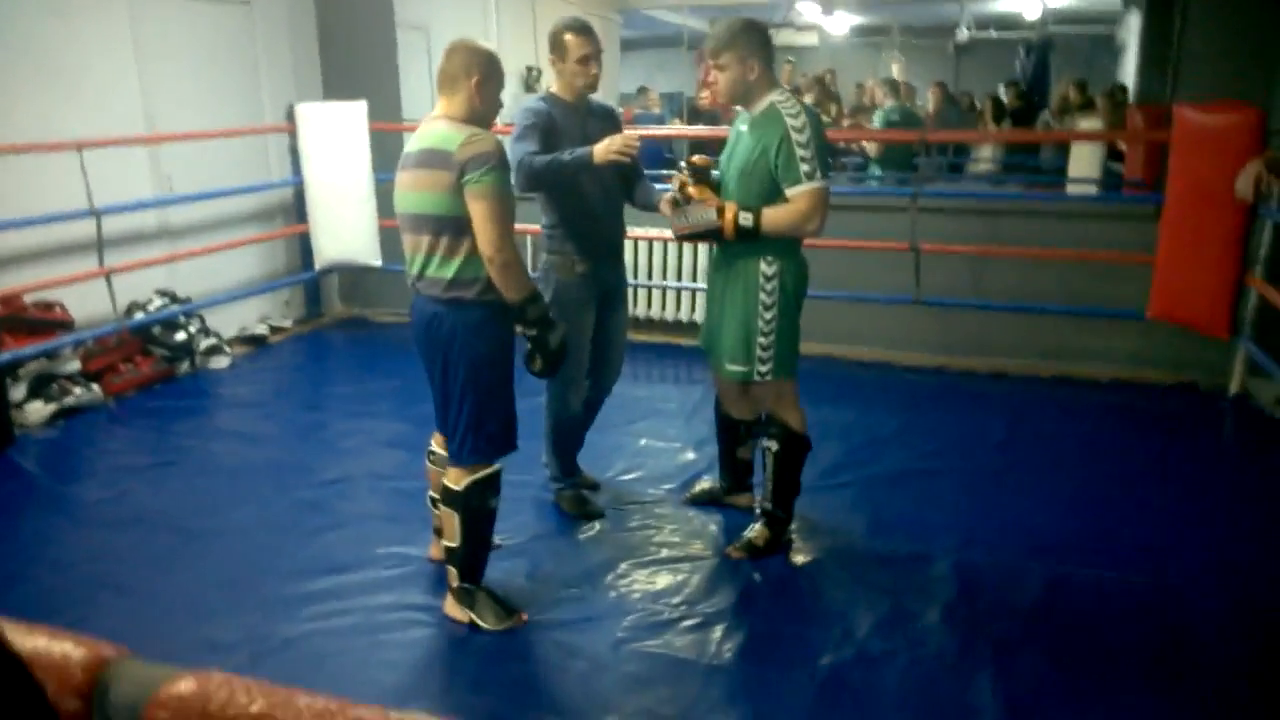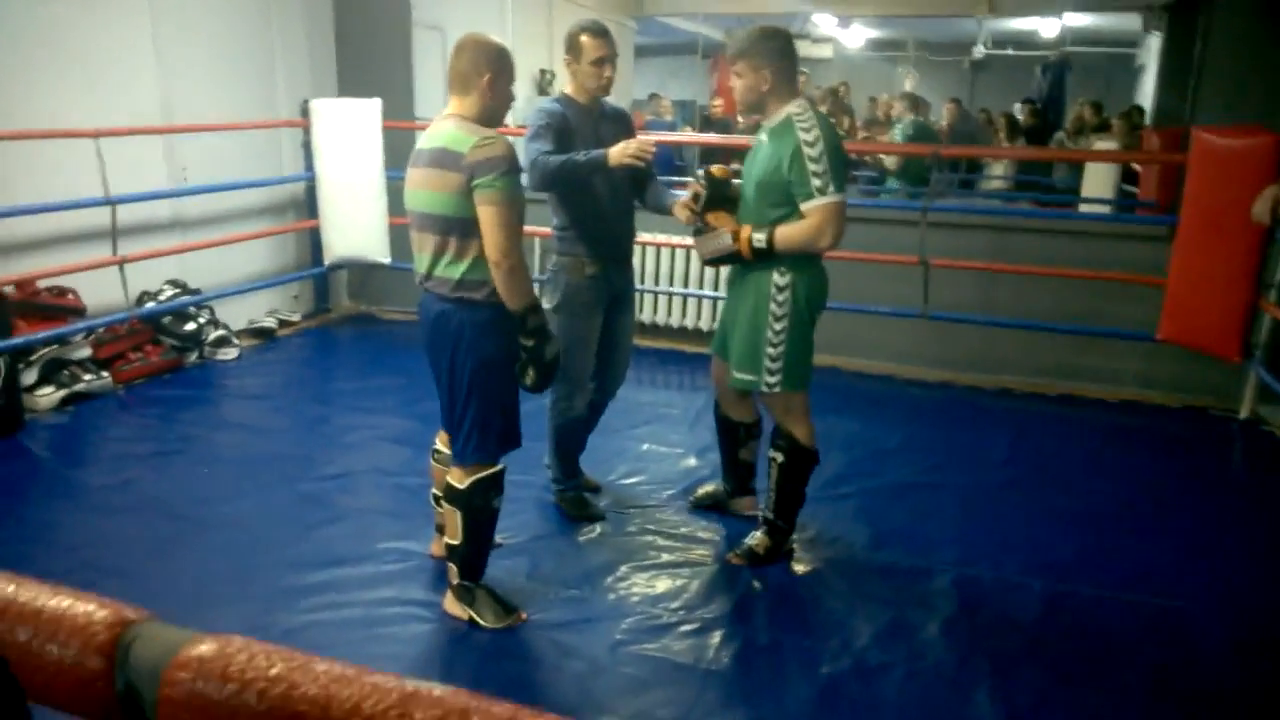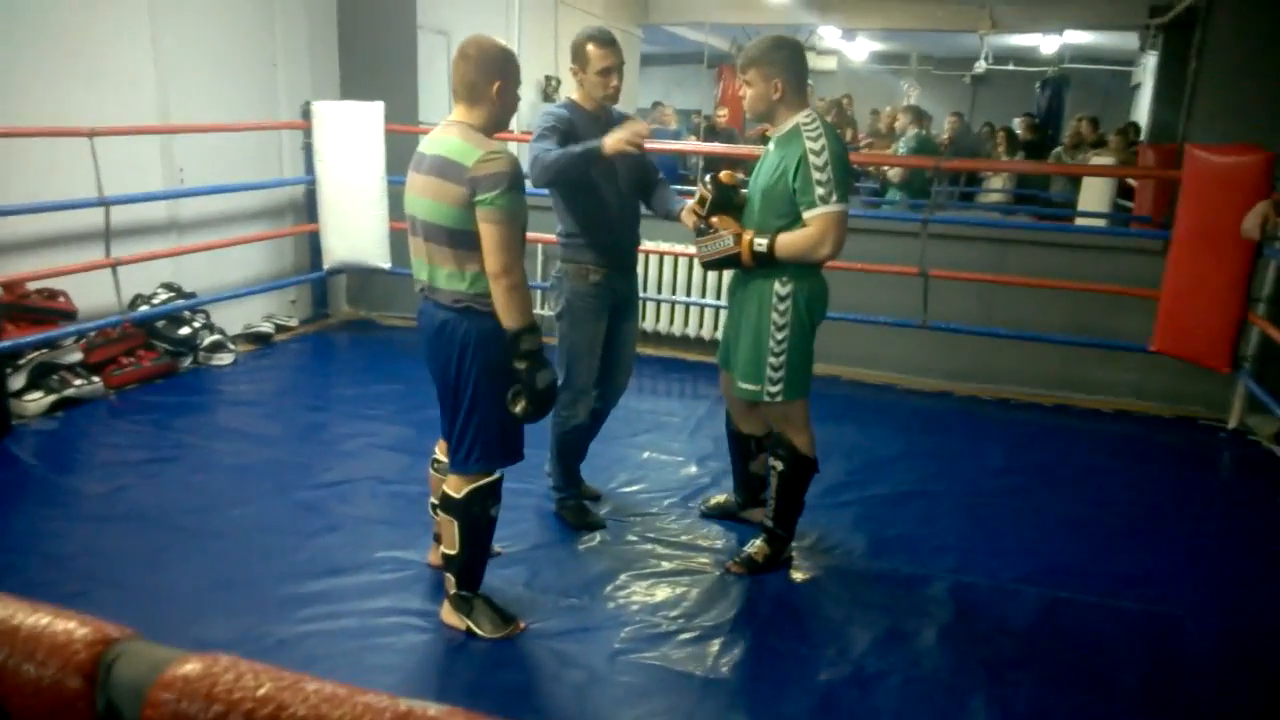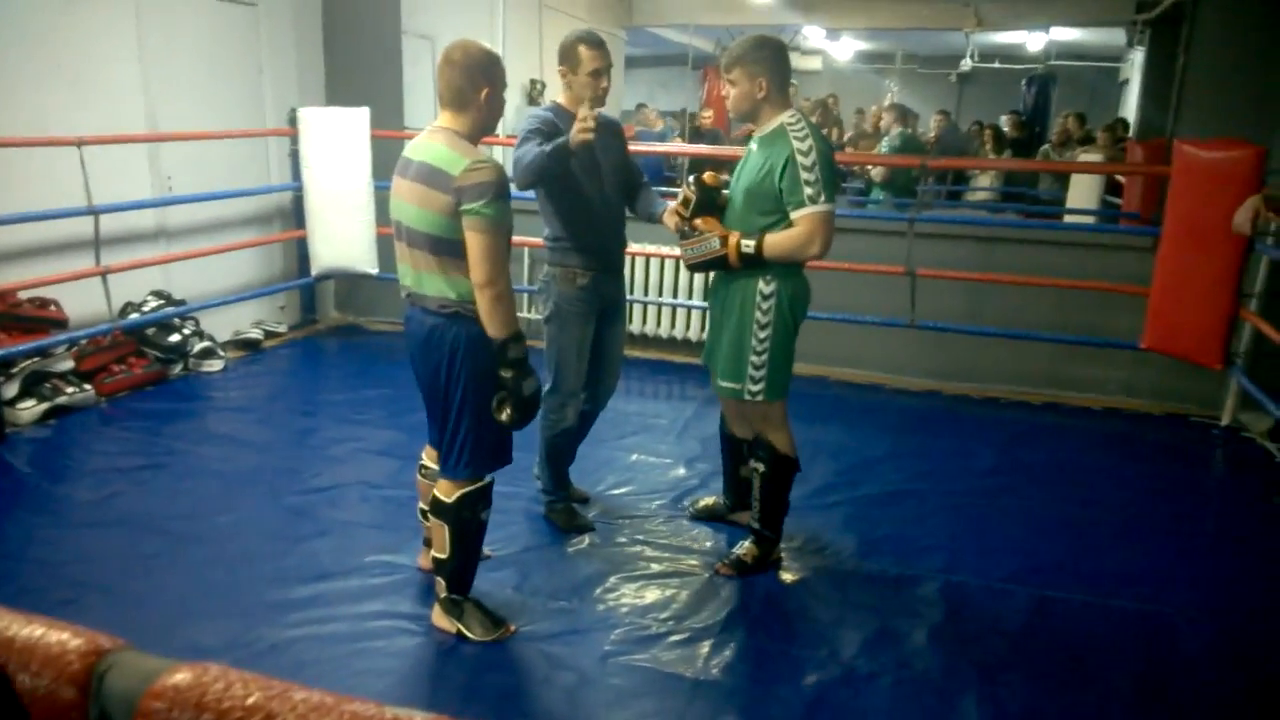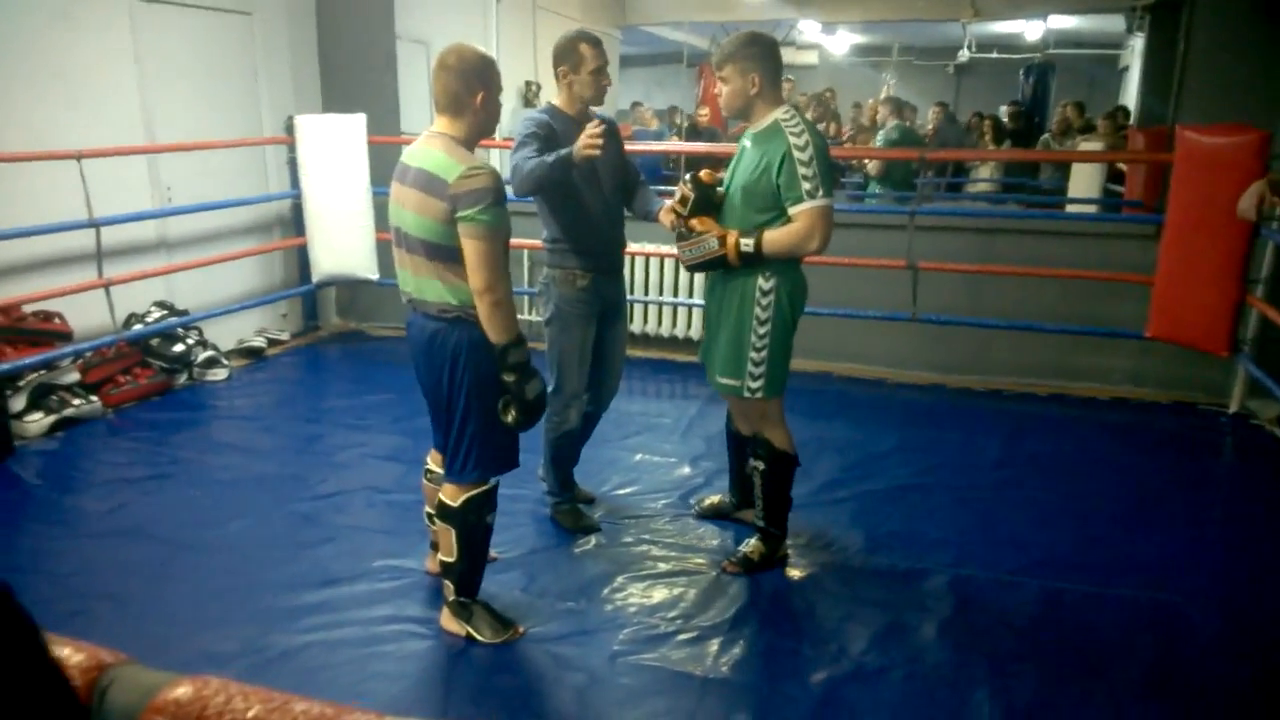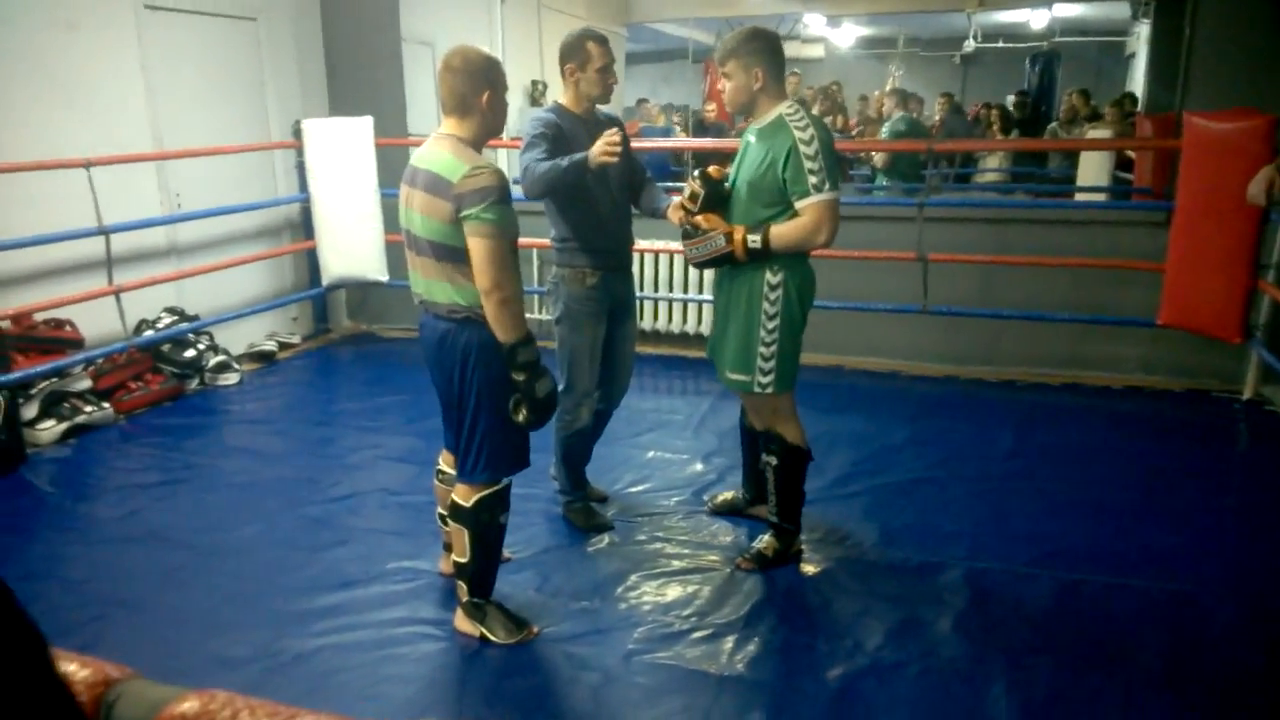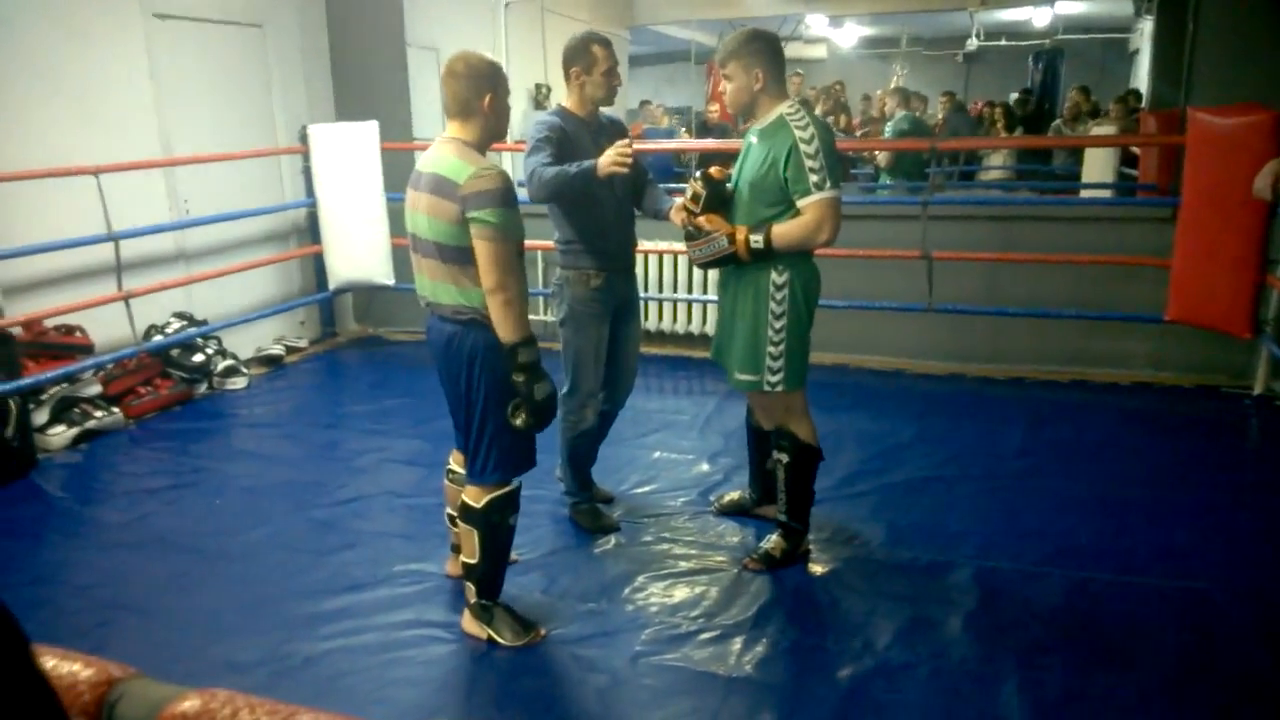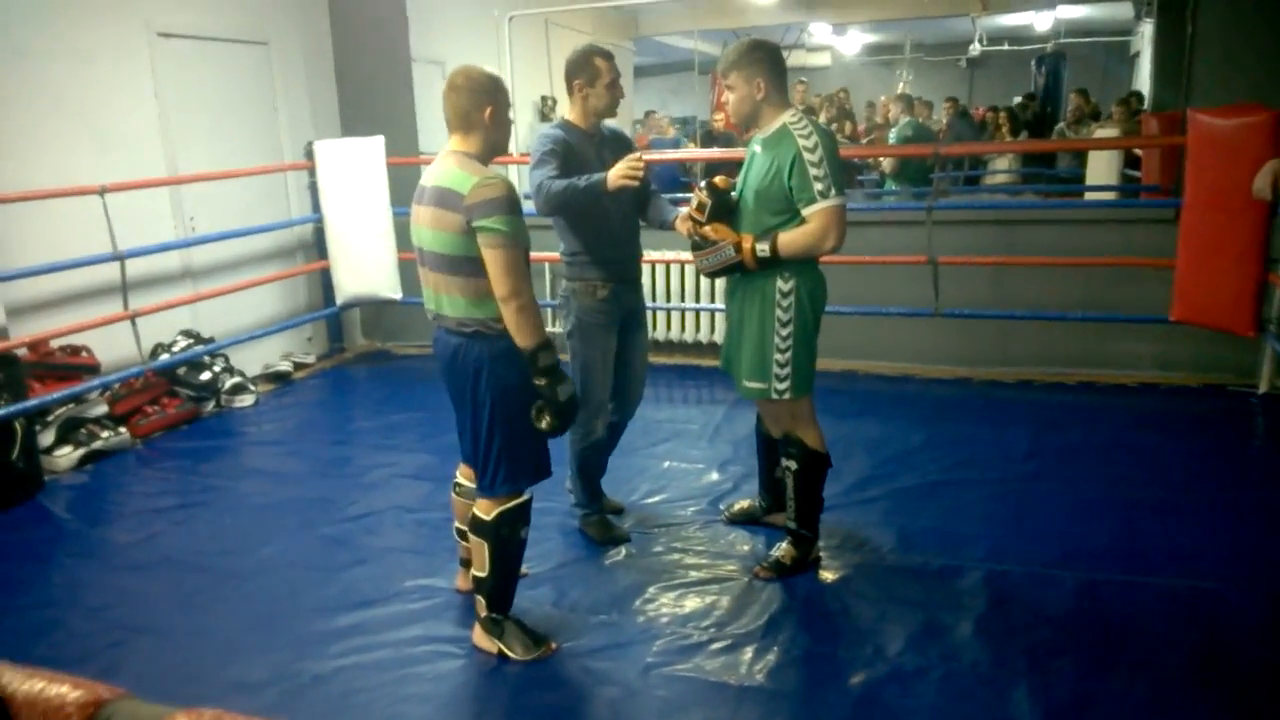
dt=0.2s
person 1, frame 1
left shoulder: (412, 149)
right shoulder: (477, 147)
right elbow: (497, 252)
right wrist: (537, 315)
left hip: (427, 307)
right hip: (469, 316)
left knee: (449, 431)
right knee: (478, 453)
left ankle: (443, 537)
right ankle: (464, 591)
person 1, frame 2
left shoulder: (425, 144)
right shoulder: (488, 148)
right elbow: (503, 257)
right wrist: (534, 328)
left hip: (435, 305)
right hip: (476, 316)
left knee: (455, 428)
right knee: (480, 452)
left ankle: (446, 534)
right ankle: (464, 588)
person 1, frame 3
left shoulder: (426, 148)
right shoulder: (493, 163)
right elbow: (504, 274)
right wrist: (529, 353)
left hip: (434, 313)
right hip: (476, 326)
left knee: (453, 437)
right knee: (479, 461)
left ankle: (444, 542)
right ankle: (461, 599)
person 1, frame 4
left shoulder: (412, 153)
right shoulder: (479, 172)
right elbow: (489, 284)
right wrist: (515, 363)
left hip: (420, 319)
right hip: (462, 332)
left knee: (441, 443)
right knee: (467, 467)
left ankle: (434, 547)
right ankle: (452, 601)
person 1, frame 5
left shoulder: (409, 159)
right shoulder: (473, 177)
right elbow: (488, 290)
right wrist: (519, 367)
left hip: (422, 325)
right hip: (463, 336)
left knee: (445, 447)
right knee: (473, 470)
left ankle: (441, 550)
right ankle: (460, 605)
person 1, frame 6
left shoulder: (419, 161)
right shoulder: (479, 177)
right elbow: (495, 288)
right wrist: (529, 364)
left hip: (435, 325)
right hip: (474, 336)
left knee: (458, 448)
right knee: (485, 470)
left ankle: (455, 550)
right ankle: (474, 605)
person 1, frame 7
left shoulder: (425, 165)
right shoulder: (483, 177)
right elbow: (500, 289)
right wrist: (527, 366)
left hip: (443, 326)
right hip: (480, 337)
left knee: (468, 447)
right knee: (496, 471)
left ankle: (461, 551)
right ankle: (481, 607)
person 1, frame 8
left shoulder: (430, 178)
right shoulder: (487, 187)
right elbow: (512, 295)
right wrist: (547, 369)
left hip: (449, 339)
right hip: (489, 349)
left knee: (476, 462)
right knee: (505, 483)
left ankle: (472, 567)
right ankle: (492, 620)
person 2, frame 1
left shoulder: (791, 122)
right shoulder: (747, 117)
left elbow: (810, 215)
left wrist: (729, 220)
right wrist: (705, 191)
left hip: (767, 274)
right hip: (732, 267)
left knee: (774, 396)
right knee: (730, 381)
left ankle: (776, 522)
right ankle: (734, 482)
person 2, frame 2
left shoulder: (807, 134)
right shoulder: (774, 128)
left elbow: (825, 231)
left wrist: (745, 240)
right wrist: (723, 202)
left hip: (784, 285)
right hip: (754, 280)
left knee: (786, 405)
right knee: (727, 382)
left ankle: (778, 531)
right ankle: (738, 486)
person 2, frame 3
left shoulder: (814, 144)
right shoulder: (782, 138)
left elbow: (825, 240)
left wrist: (746, 244)
right wrist: (729, 210)
left hip: (784, 294)
right hip: (754, 288)
left knee: (785, 415)
right knee: (737, 395)
left ankle: (778, 539)
right ankle: (748, 497)
person 2, frame 4
left shoulder: (799, 144)
right shoulder: (762, 139)
left elbow: (813, 239)
left wrist: (733, 245)
right wrist: (711, 209)
left hip: (765, 294)
right hip: (736, 287)
left knee: (765, 415)
right knee: (734, 403)
left ankle: (767, 540)
right ankle: (737, 500)
person 2, frame 5
left shoulder: (795, 140)
right shoulder: (753, 136)
left elbow: (813, 233)
left wrist: (732, 244)
right wrist: (704, 207)
left hip: (763, 290)
right hip: (731, 284)
left knee: (763, 411)
right knee: (738, 400)
left ankle: (773, 537)
right ankle: (742, 497)
person 2, frame 6
left shoulder: (799, 134)
right shoulder: (756, 132)
left elbow: (820, 227)
left wrist: (738, 240)
right wrist: (710, 203)
left hip: (772, 285)
right hip: (740, 280)
left knee: (775, 406)
right knee: (751, 396)
left ankle: (786, 533)
right ankle: (755, 493)
person 2, frame 7
left shoulder: (801, 133)
right shoulder: (758, 132)
left elbow: (822, 226)
left wrist: (741, 240)
right wrist: (712, 203)
left hip: (777, 285)
right hip: (745, 279)
left knee: (784, 405)
right knee: (758, 395)
left ankle: (795, 532)
right ankle: (763, 493)
person 2, frame 8
left shoulder: (804, 140)
right shoulder: (761, 141)
left elbow: (827, 233)
left wrist: (747, 248)
right wrist: (716, 213)
left hip: (782, 292)
right hip: (751, 287)
left knee: (792, 412)
right knee: (766, 403)
left ankle: (804, 539)
right ankle: (772, 501)
person 3, frame 1
left shoulder: (606, 115)
right shoulder: (537, 115)
left elbow: (630, 180)
right elbow: (525, 172)
left wrist: (660, 200)
right wrist: (591, 156)
left hip: (611, 262)
right hip: (568, 267)
left knee: (606, 371)
right knee: (570, 378)
left ankle: (565, 458)
right ankle: (564, 480)
person 3, frame 2
left shoulder: (619, 118)
right shoulder: (551, 116)
left elbow: (642, 182)
right elbow: (539, 172)
left wrist: (673, 203)
right wrist: (605, 157)
left hip: (619, 266)
right hip: (577, 269)
left knee: (611, 375)
right knee: (574, 381)
left ankle: (566, 460)
right ankle: (565, 483)
person 3, frame 3
left shoulder: (624, 123)
right shoulder: (558, 120)
left elbow: (650, 185)
right elbow: (541, 171)
left wrist: (679, 209)
right wrist: (599, 147)
left hip: (623, 273)
right hip: (582, 276)
left knee: (613, 383)
right knee: (577, 388)
left ankle: (565, 467)
right ankle: (565, 492)
person 3, frame 4
left shoulder: (611, 128)
right shoulder: (543, 123)
left elbow: (634, 188)
right elbow: (523, 172)
left wrist: (663, 210)
right wrist: (571, 142)
left hip: (610, 276)
right hip: (569, 279)
left knee: (601, 386)
right knee: (565, 391)
left ankle: (553, 468)
right ankle: (555, 494)
person 3, frame 5
left shoulder: (606, 128)
right shoulder: (540, 126)
left elbow: (631, 186)
right elbow: (521, 179)
left wrist: (659, 209)
right wrist: (573, 154)
left hip: (610, 277)
right hip: (569, 281)
left knee: (604, 387)
right knee: (568, 393)
left ankle: (559, 470)
right ankle: (560, 495)
person 3, frame 6
left shoulder: (611, 125)
right shoulder: (546, 125)
left elbow: (638, 184)
right elbow: (532, 180)
left wrist: (667, 206)
right wrist: (587, 160)
left hip: (619, 274)
right hip: (578, 278)
left knee: (615, 385)
right knee: (579, 391)
left ankle: (570, 468)
right ankle: (572, 494)
person 3, frame 7
left shoulder: (614, 127)
right shoulder: (550, 129)
left elbow: (641, 185)
right elbow: (538, 183)
left wrist: (669, 208)
right wrist: (596, 168)
left hip: (622, 275)
right hip: (582, 280)
left knee: (619, 385)
right knee: (583, 392)
left ankle: (576, 470)
right ankle: (579, 495)
person 3, frame 8
left shoulder: (618, 139)
right shoulder: (554, 142)
left elbow: (644, 196)
right elbow: (544, 197)
left wrist: (674, 218)
right wrist: (605, 181)
left hip: (628, 285)
right hip: (588, 291)
left knee: (628, 395)
right knee: (593, 402)
left ankle: (586, 481)
right ankle: (588, 507)
